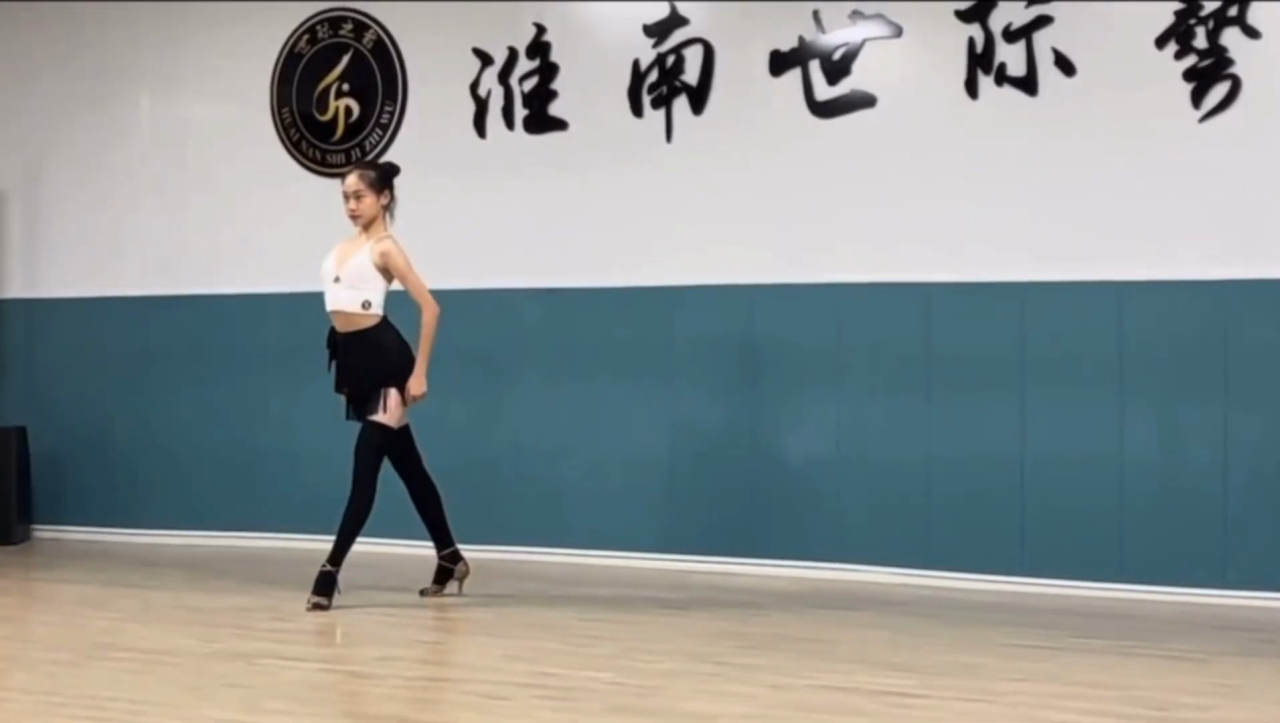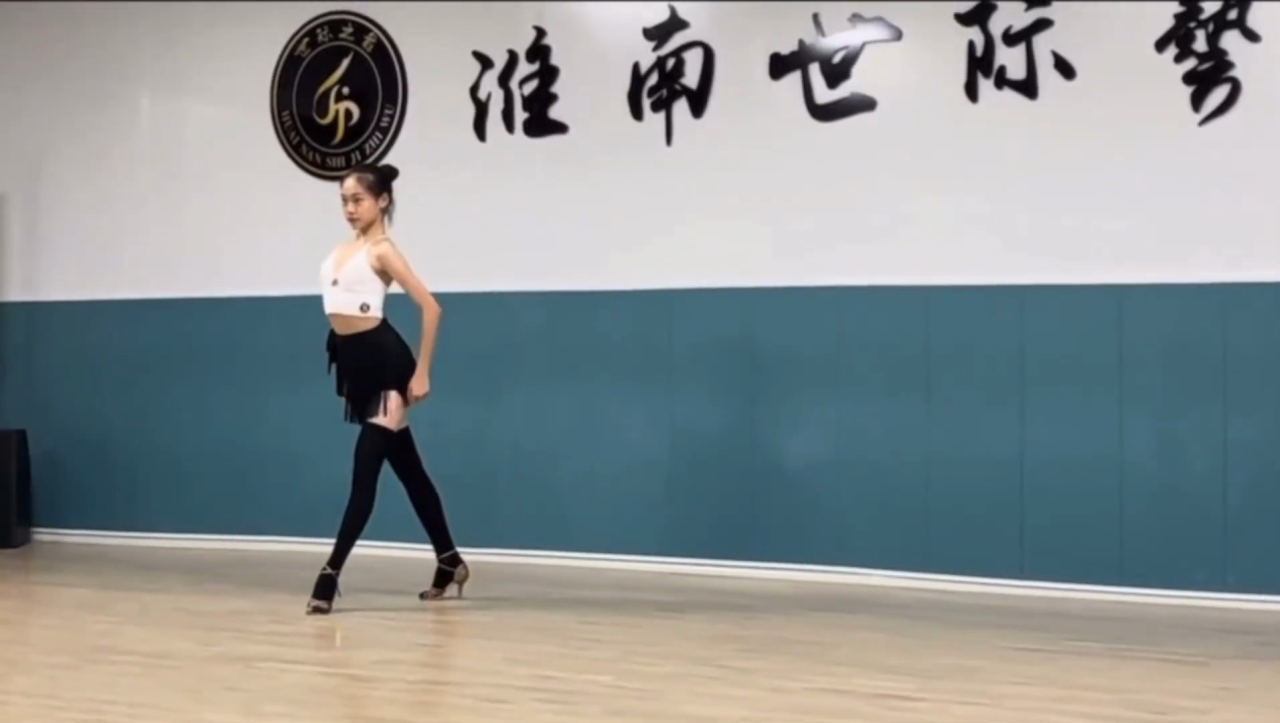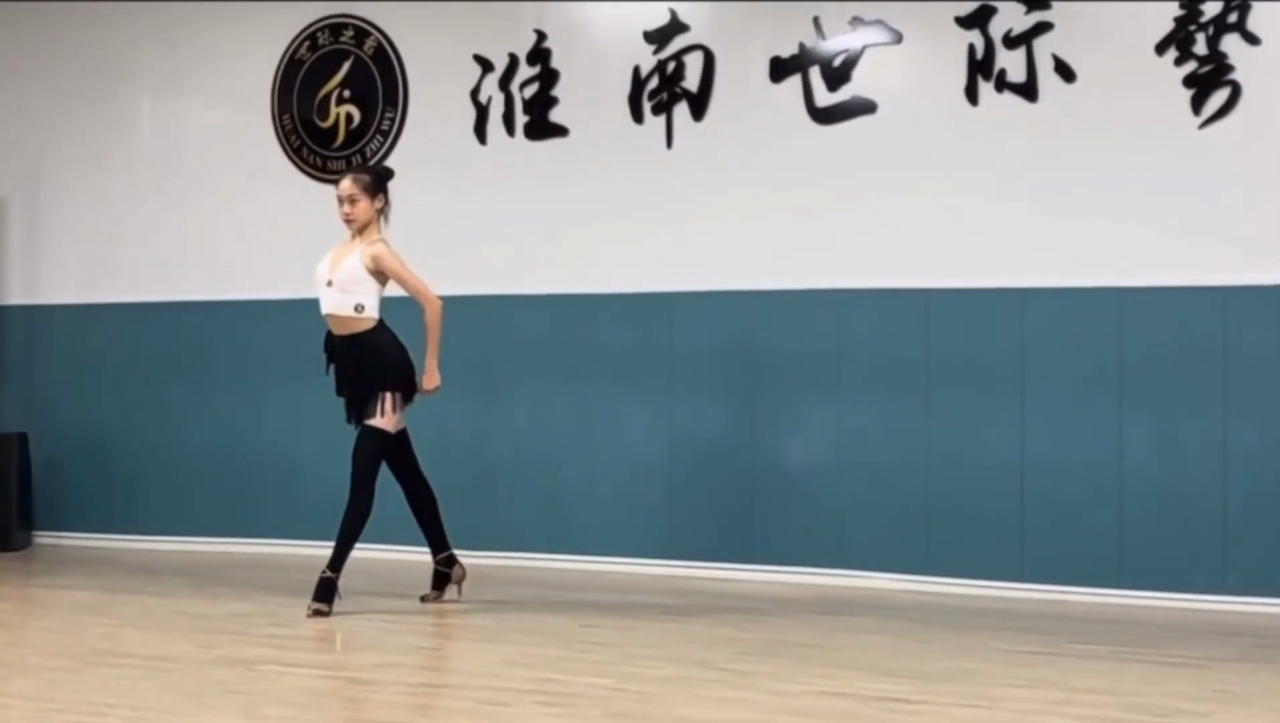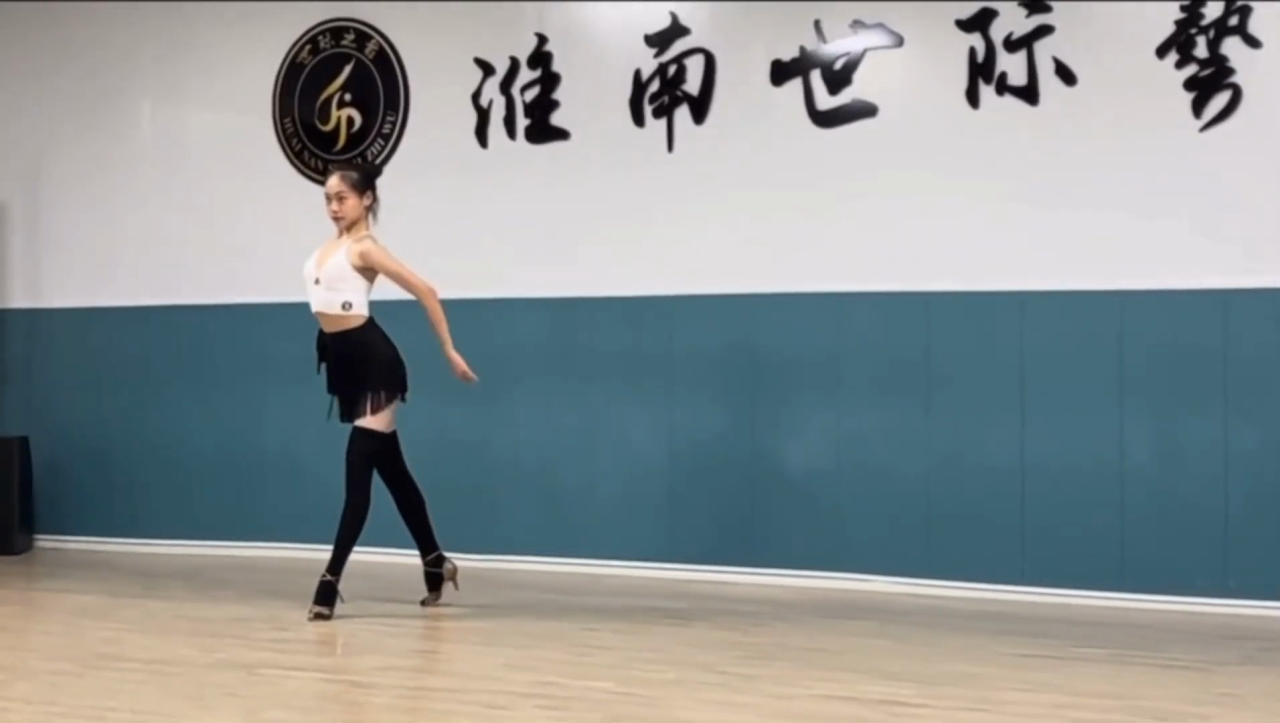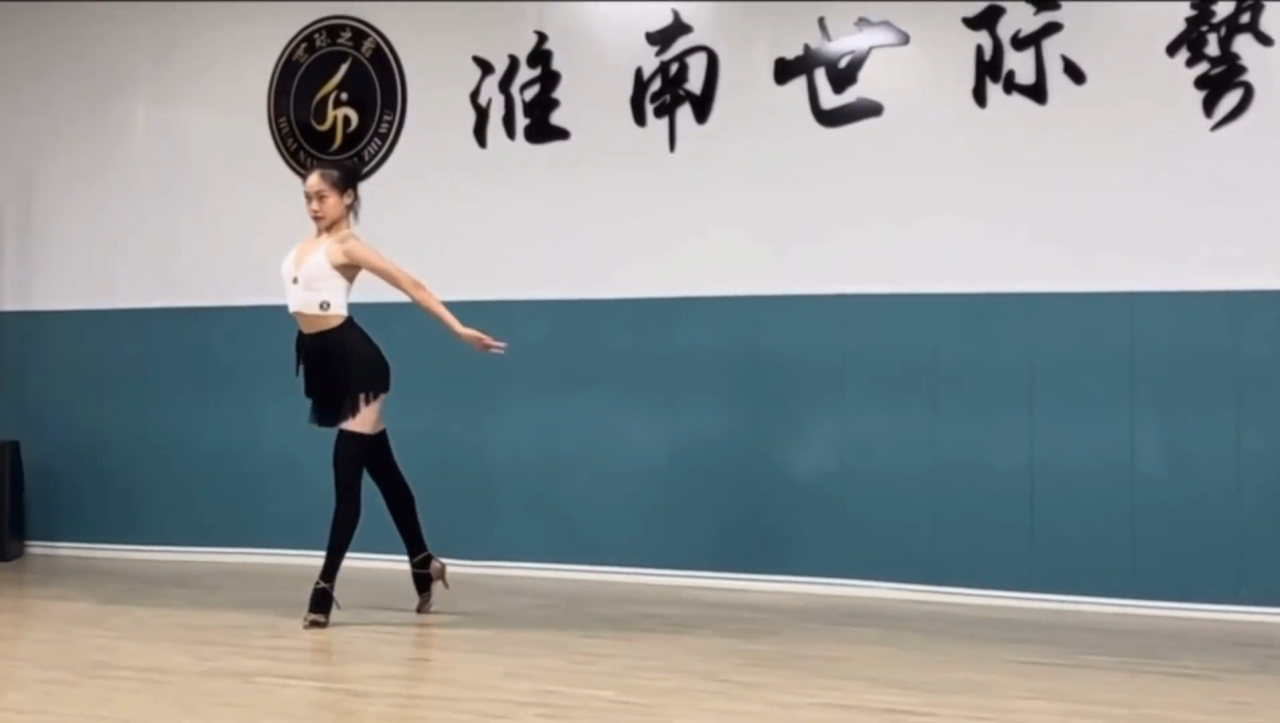
dt=0.2s
person 1, frame 1
left shoulder: (384, 247)
right shoulder: (345, 246)
left elbow: (429, 307)
left wrist: (419, 372)
right wrist: (344, 376)
left hip: (382, 356)
right hip: (352, 356)
left knee: (365, 467)
right knee: (407, 465)
left ankle: (330, 571)
right ankle: (450, 558)
person 1, frame 2
left shoulder: (382, 251)
right shoulder: (345, 248)
left elbow: (430, 307)
left wrist: (421, 373)
left hip: (382, 359)
right hip: (352, 359)
left knee: (365, 469)
right knee: (407, 467)
left ankle: (330, 574)
right ankle: (449, 561)
person 1, frame 3
left shoulder: (377, 251)
right shoulder: (342, 249)
left elbow: (430, 302)
left wrist: (431, 366)
left hip: (380, 359)
right hip: (351, 358)
left knee: (363, 470)
right knee: (403, 468)
left ankle: (330, 577)
right ankle: (445, 562)
person 1, frame 4
left shoulder: (365, 248)
right shoulder: (333, 245)
left elbow: (424, 291)
left wrist: (450, 352)
left hip: (369, 357)
right hip: (342, 355)
left knee: (358, 468)
right knee: (389, 467)
left ankle: (331, 580)
right ankle: (434, 561)
person 1, frame 5
left shoulder: (347, 245)
right shoulder: (309, 242)
left elbow: (410, 284)
left wrist: (459, 329)
left hip: (352, 357)
right hip: (320, 357)
left knee: (347, 470)
right knee: (381, 467)
left ankle: (325, 586)
right ankle: (423, 562)
